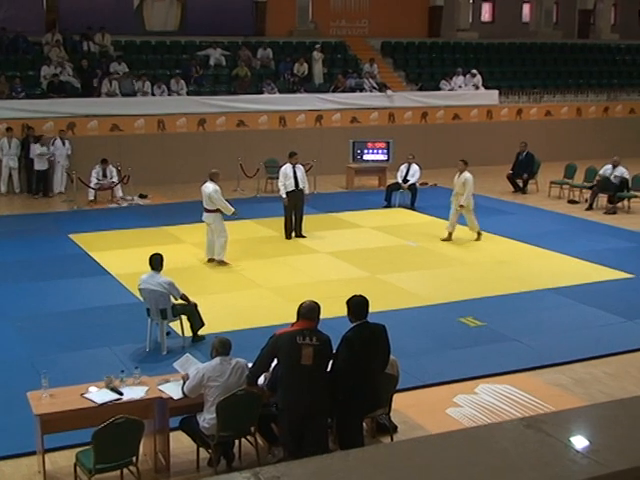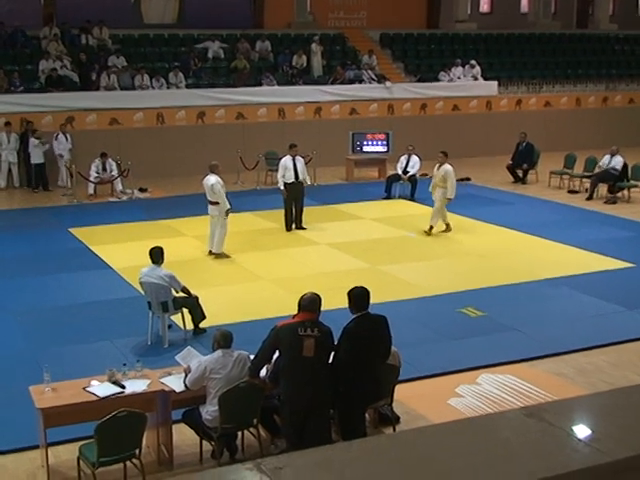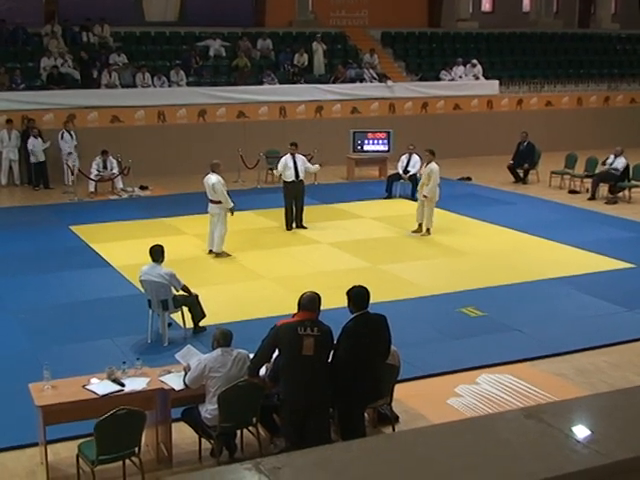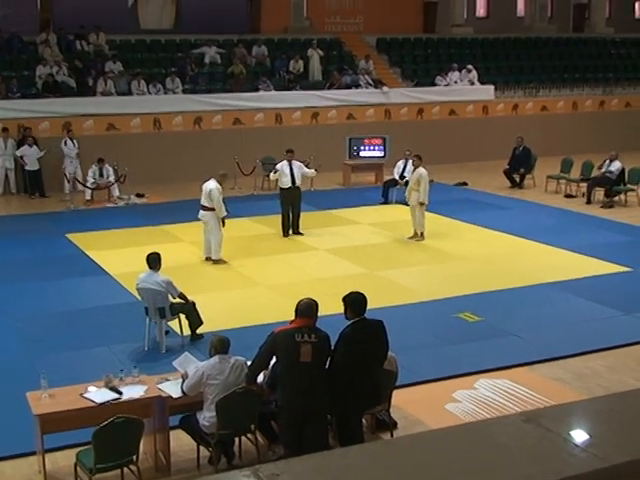
dt=0.4s
person 1, frame 1
left shoulder: (281, 337)
right shoulder: (324, 340)
left elbow: (262, 362)
right elbow: (326, 367)
left wrist: (251, 382)
left hip: (290, 400)
right hip: (317, 401)
left knee: (291, 446)
right knee: (316, 449)
person 1, frame 2
left shoulder: (283, 329)
right shoulder: (326, 332)
left elbow: (264, 353)
right elbow: (328, 359)
left wrist: (253, 374)
left hip: (292, 392)
right hip: (319, 392)
left knee: (293, 437)
right knee: (319, 440)
person 1, frame 3
left shoulder: (282, 328)
right shoulder: (325, 331)
left elbow: (263, 353)
right elbow: (327, 359)
left wrist: (252, 373)
left hip: (292, 391)
right hip: (319, 392)
left knee: (293, 436)
right knee: (318, 439)
person 1, frame 4
left shoulder: (280, 334)
right shoulder: (323, 337)
left elbow: (260, 360)
right elbow: (325, 365)
left wrist: (250, 381)
left hip: (289, 398)
right hip: (316, 398)
left knee: (291, 445)
right knee: (317, 444)
person 2, frame 1
left shoulder: (350, 338)
right shoulder: (380, 330)
left elbow: (341, 372)
right elbow: (384, 359)
left hip: (353, 397)
right hip: (374, 393)
left knee: (349, 441)
person 2, frame 2
left shoulder: (351, 330)
right shoulder: (381, 321)
left elbow: (343, 363)
right elbow: (386, 350)
left hip: (354, 388)
right hip: (376, 384)
left knee: (351, 431)
right knee: (357, 424)
person 2, frame 3
left shoulder: (351, 328)
right shoulder: (381, 320)
left elbow: (342, 362)
right elbow: (385, 350)
left hip: (354, 388)
right hip: (376, 383)
left knee: (351, 431)
person 2, frame 4
left shoulder: (348, 335)
right shoulder: (378, 326)
left elbow: (338, 369)
right elbow: (383, 354)
left hip: (352, 394)
right hip: (374, 389)
person 3, frame 1
left shoulder: (204, 369)
right shoulder: (243, 365)
left elbow: (188, 392)
left wrist: (186, 379)
left hip: (213, 426)
left knee: (185, 422)
left ankle: (216, 447)
right ankle: (226, 448)
person 3, frame 2
left shoulder: (206, 362)
right shoulder: (244, 357)
left elbow: (190, 385)
left wrist: (188, 372)
left hip: (216, 418)
left knee: (187, 415)
left ankle: (219, 439)
right ankle: (229, 440)
person 3, frame 3
left shoulder: (206, 360)
right shoulder: (244, 356)
left elbow: (190, 384)
left wrist: (188, 371)
left hip: (215, 417)
left knee: (186, 413)
left ankle: (217, 437)
right ankle: (229, 439)
person 3, frame 4
left shoulder: (203, 368)
right shoulder: (242, 363)
left elbow: (187, 391)
left wrist: (185, 378)
left hip: (213, 424)
left knee: (184, 421)
left ankle: (215, 445)
right ankle: (227, 446)
